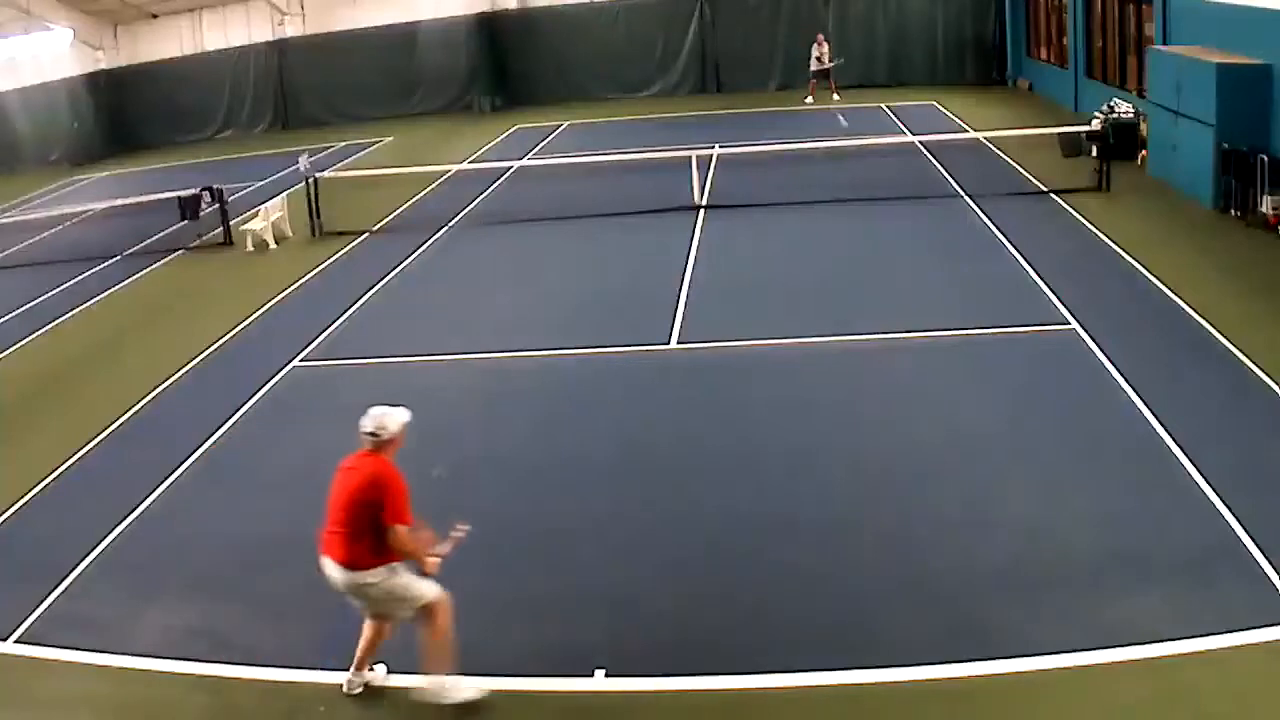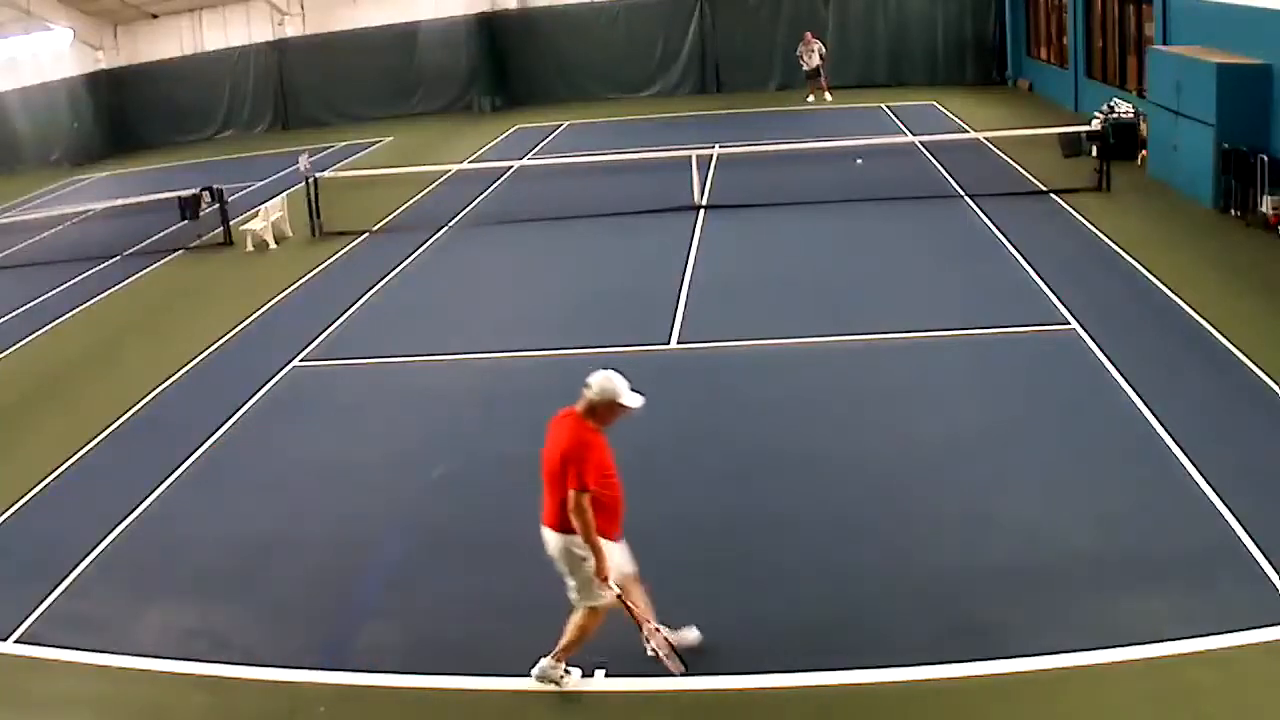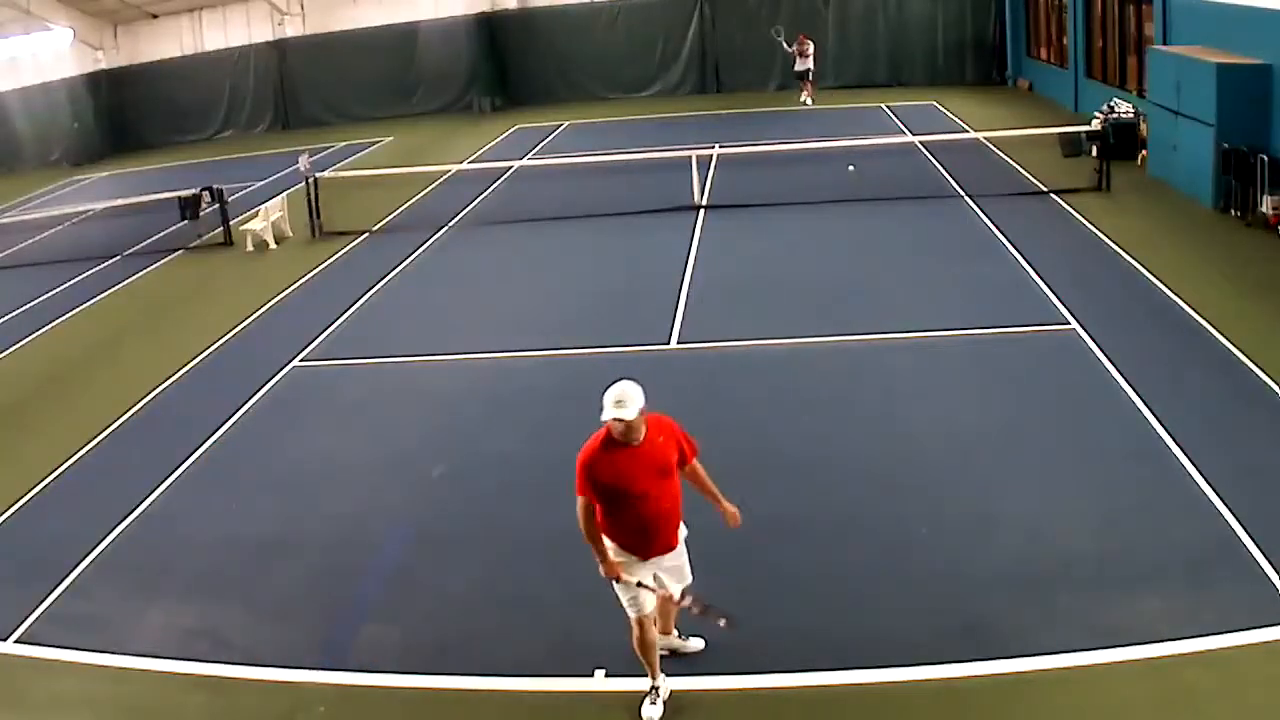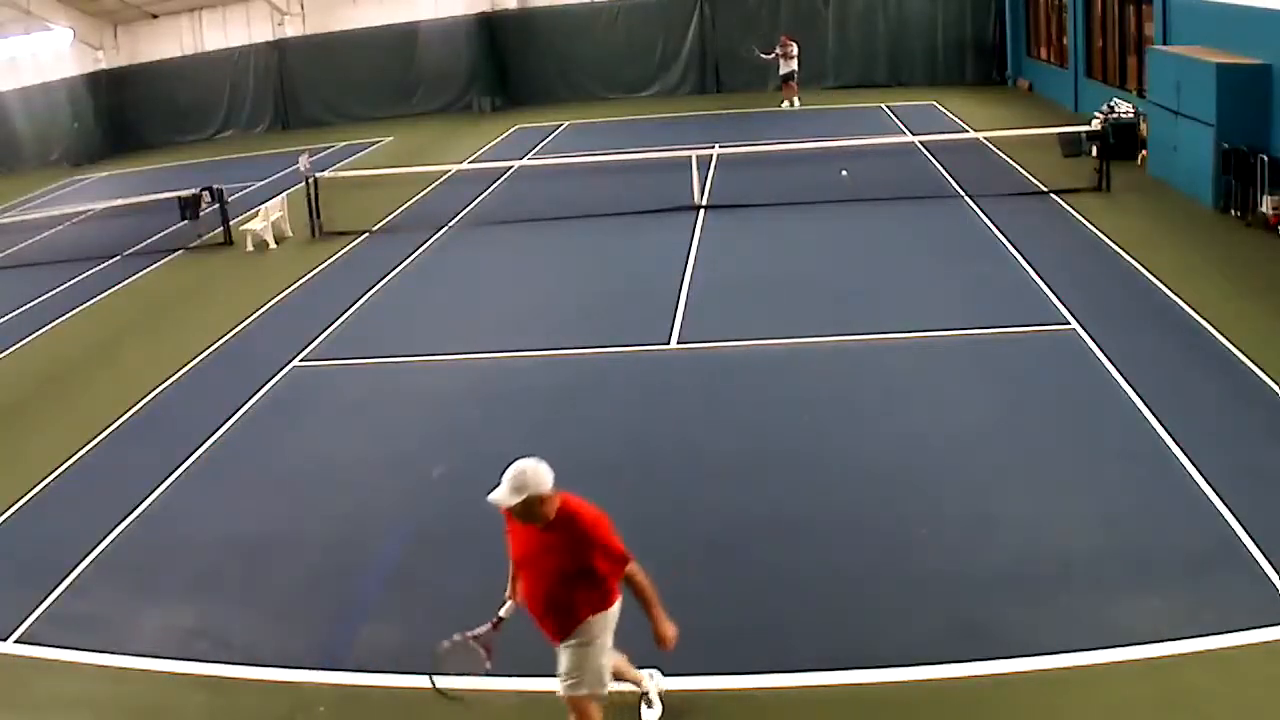
dt=0.7s
person 1, frame 1
left shoulder: (349, 465)
right shoulder: (388, 477)
right elbow: (397, 540)
left wrist: (416, 533)
right wrist: (424, 561)
left hip: (334, 562)
right hip: (365, 571)
left knee: (383, 614)
right knee: (438, 603)
left ankle: (357, 675)
right ankle: (437, 681)
person 1, frame 2
left shoulder: (565, 418)
right shoulder: (582, 441)
right elbow: (578, 506)
right wrist: (598, 555)
left hip: (598, 532)
right hip: (575, 538)
left knee: (627, 578)
right knee: (597, 605)
right ankle: (551, 667)
person 1, frame 3
left shoulder: (667, 429)
right shoulder: (593, 455)
left elbow: (689, 465)
right elbow: (586, 511)
left wrist: (720, 502)
right wrist: (603, 559)
left hip: (670, 539)
right hip: (626, 551)
left knee: (674, 593)
right knee: (642, 619)
left ankle: (666, 637)
right ankle: (656, 684)
person 1, frame 4
left shoulder: (586, 526)
right shoulder: (516, 512)
left elbow: (630, 572)
left wrist: (659, 620)
right wrist: (513, 583)
left hip: (591, 619)
right knee: (597, 663)
right ankle: (646, 681)
